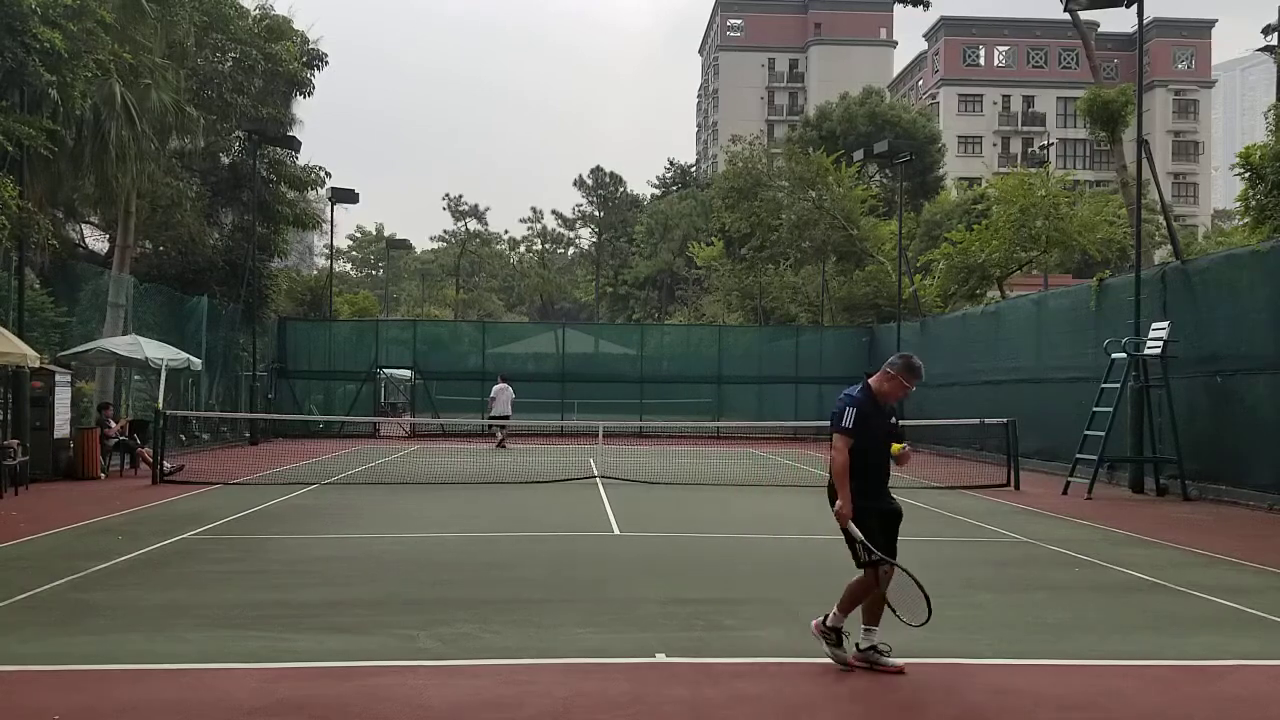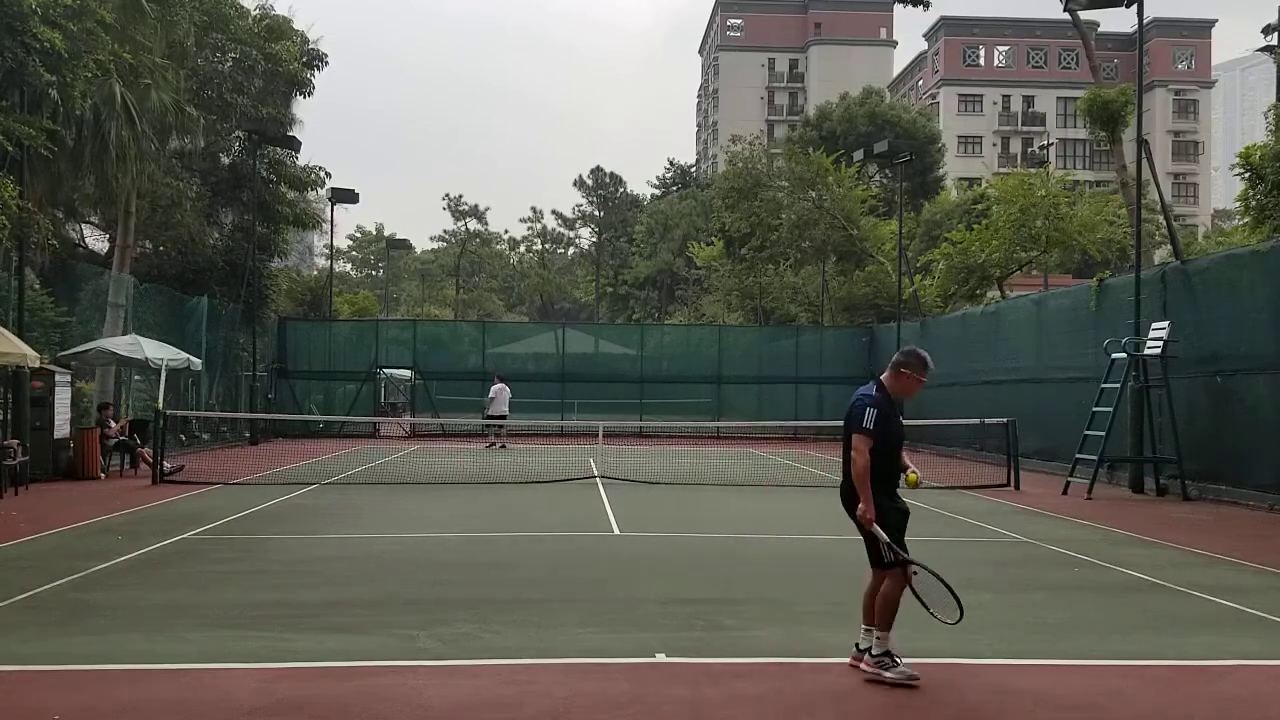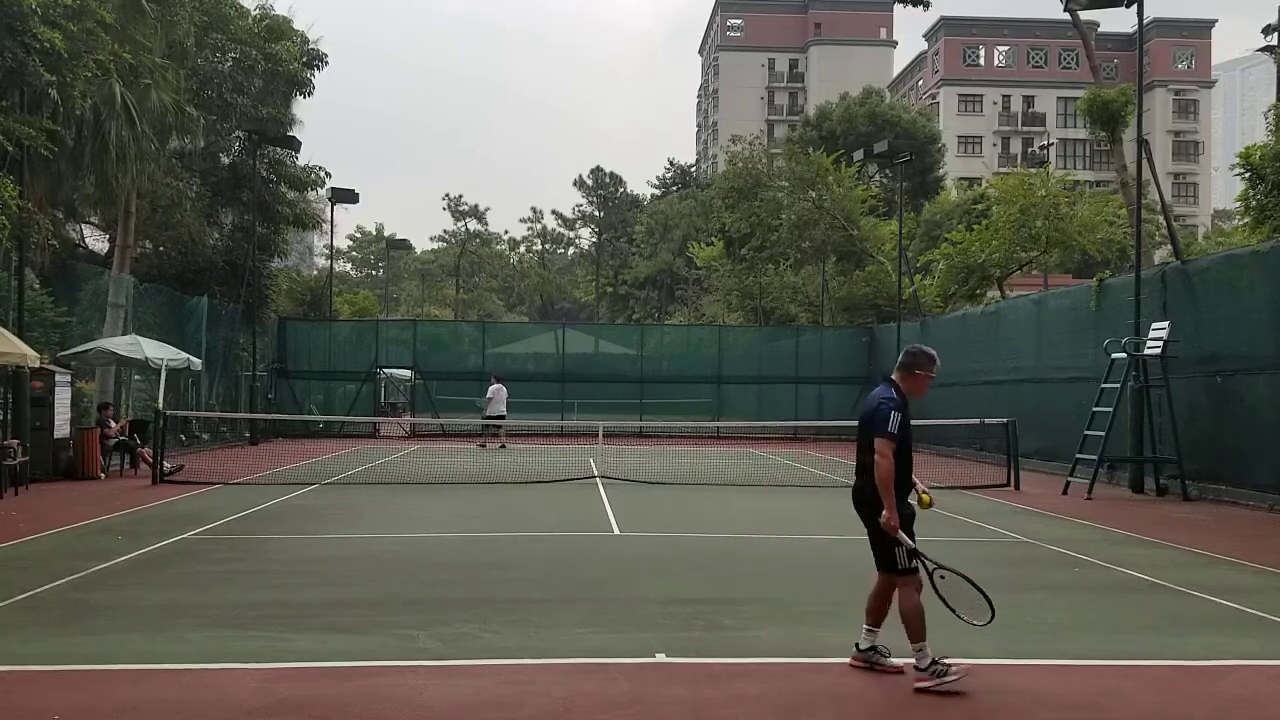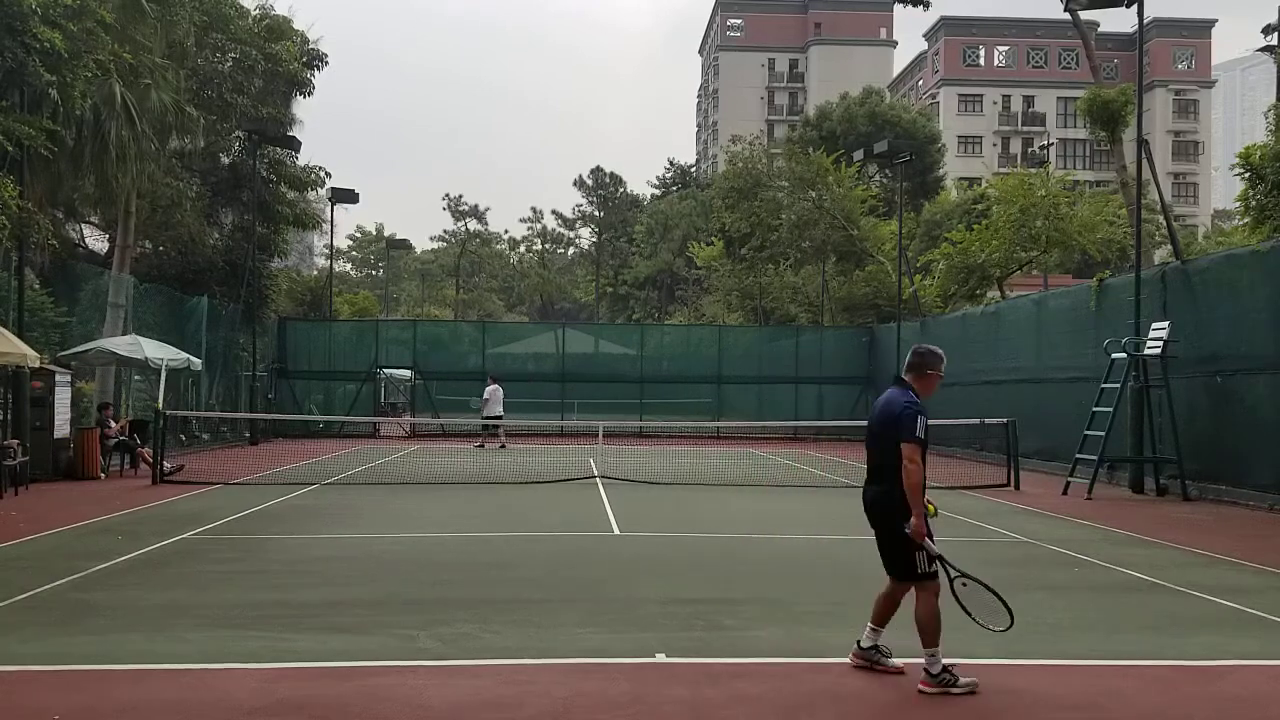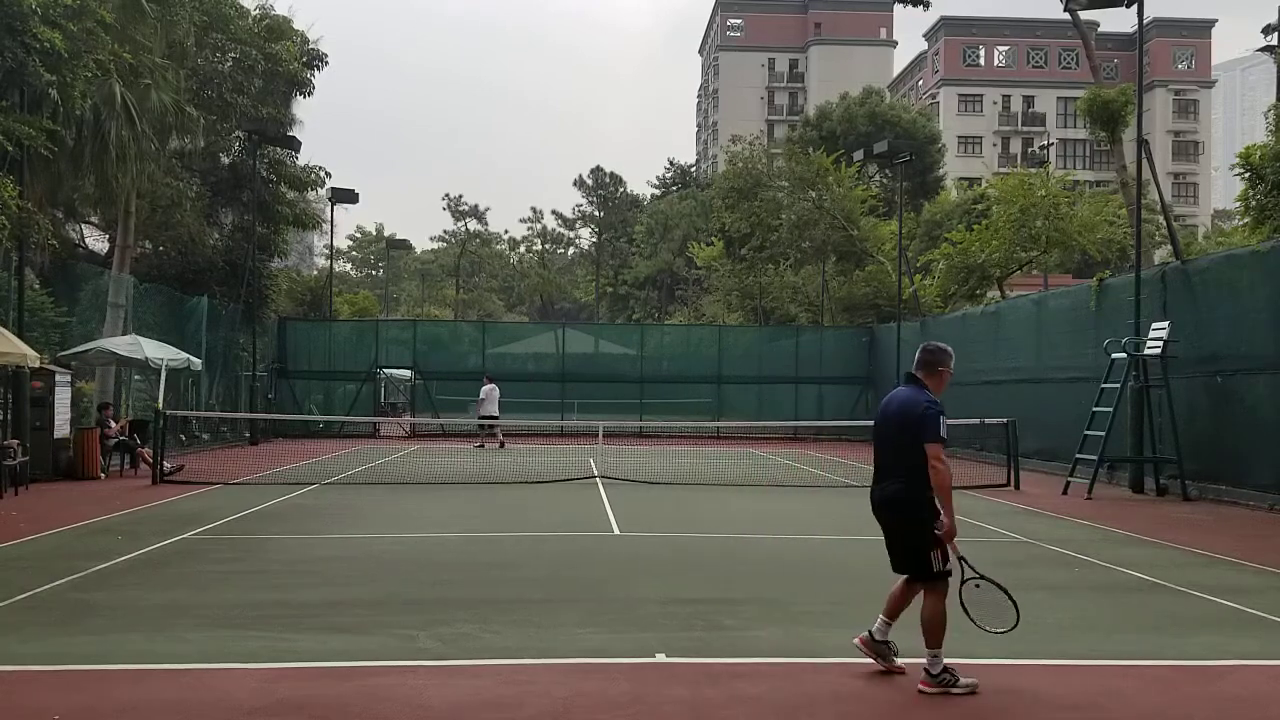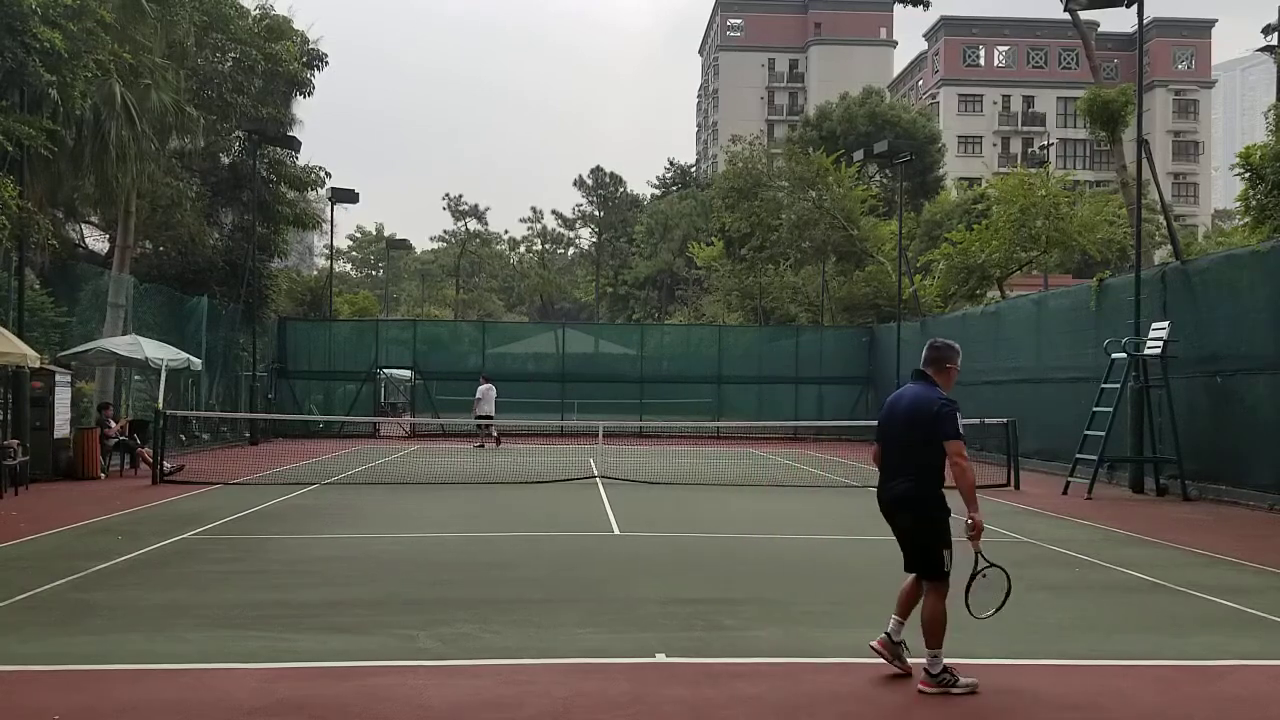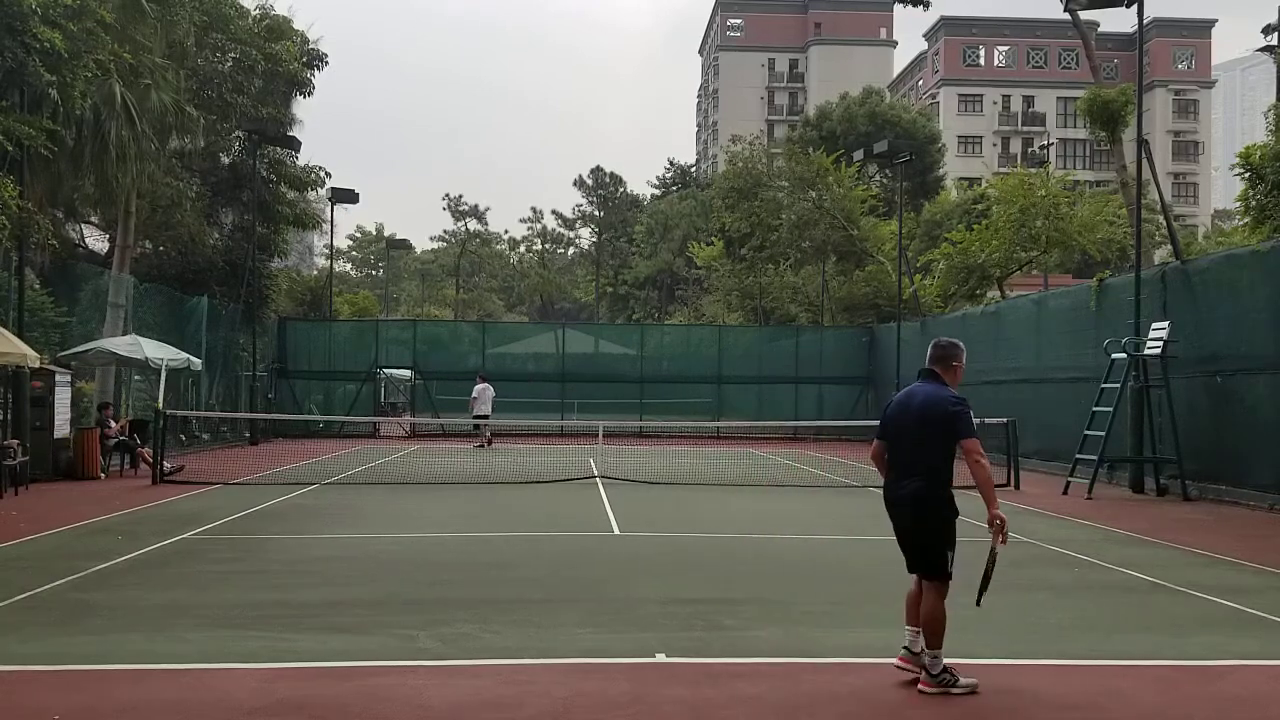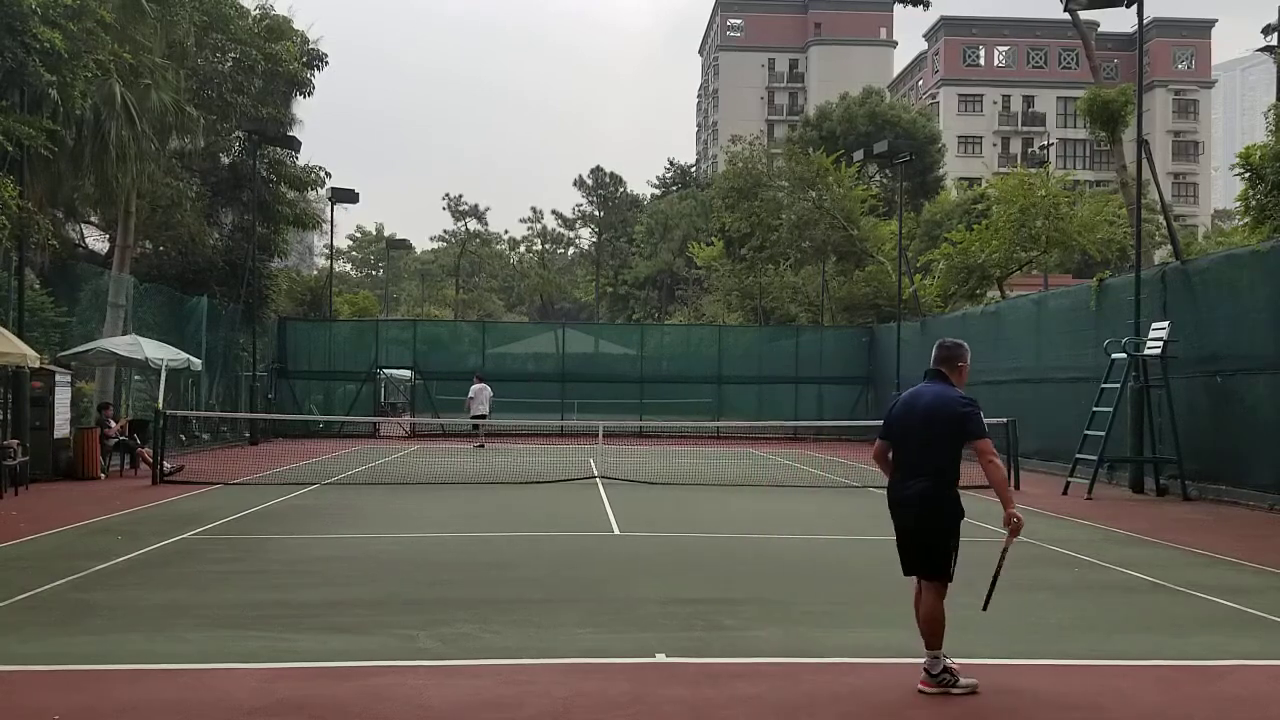
dt=0.1s
person 1, frame 1
left shoulder: (887, 409)
right shoulder: (853, 402)
left elbow: (895, 455)
right elbow: (839, 452)
left wrist: (902, 454)
right wrist: (844, 499)
left hip: (878, 498)
right hip: (856, 500)
left knee: (883, 572)
right knee: (876, 571)
left ankle: (866, 646)
right ankle: (830, 624)
person 1, frame 2
left shoulder: (890, 403)
right shoulder: (869, 401)
right elbow: (859, 453)
left wrist: (907, 466)
right wrist: (865, 502)
left hip: (887, 497)
right hip: (871, 501)
left knee: (883, 573)
right knee: (897, 572)
left ankle: (865, 648)
right ankle: (878, 653)
person 1, frame 3
left shoulder: (884, 399)
right shoulder: (891, 404)
right elbow: (883, 457)
left wrist: (913, 483)
right wrist: (890, 508)
left hip: (874, 498)
right hip: (881, 502)
left knee: (890, 575)
right knee: (910, 580)
left ankle: (866, 648)
right ankle: (926, 667)
person 1, frame 4
left shoulder: (889, 400)
right shoulder: (910, 408)
right elbow: (910, 463)
left wrist: (917, 497)
right wrist: (917, 514)
left hip: (881, 501)
right hip: (895, 507)
left knee: (901, 579)
right knee: (927, 585)
left ankle: (867, 646)
right ankle: (934, 672)
person 1, frame 5
left shoulder: (891, 400)
right shoulder: (928, 406)
right elbow: (937, 463)
right wrist: (949, 514)
left hip: (885, 499)
right hip: (911, 504)
left knee: (914, 576)
right knee: (935, 586)
left ankle: (877, 637)
right ankle: (935, 673)
person 1, frame 6
left shoulder: (895, 398)
right shoulder: (942, 403)
left elbow: (877, 454)
right elbow: (958, 460)
right wrist: (973, 510)
left hip: (892, 497)
right hip: (922, 502)
left knee: (923, 574)
right knee: (937, 586)
left ankle: (891, 638)
right ankle: (935, 672)
person 1, frame 7
left shoulder: (898, 399)
right shoulder: (952, 403)
left elbow: (876, 453)
right elbow: (976, 458)
right wrist: (993, 508)
left hip: (897, 500)
right hip: (931, 502)
left knee: (922, 577)
right knee: (935, 586)
left ankle: (912, 650)
right ankle: (934, 672)
person 1, frame 8
left shoulder: (903, 399)
right shoulder: (960, 404)
left elbow: (879, 453)
right elbow: (989, 458)
right wrist: (1009, 507)
left hip: (901, 501)
right hip: (936, 503)
left knee: (923, 580)
right knee: (934, 588)
left ankle: (933, 658)
right ankle: (935, 672)
